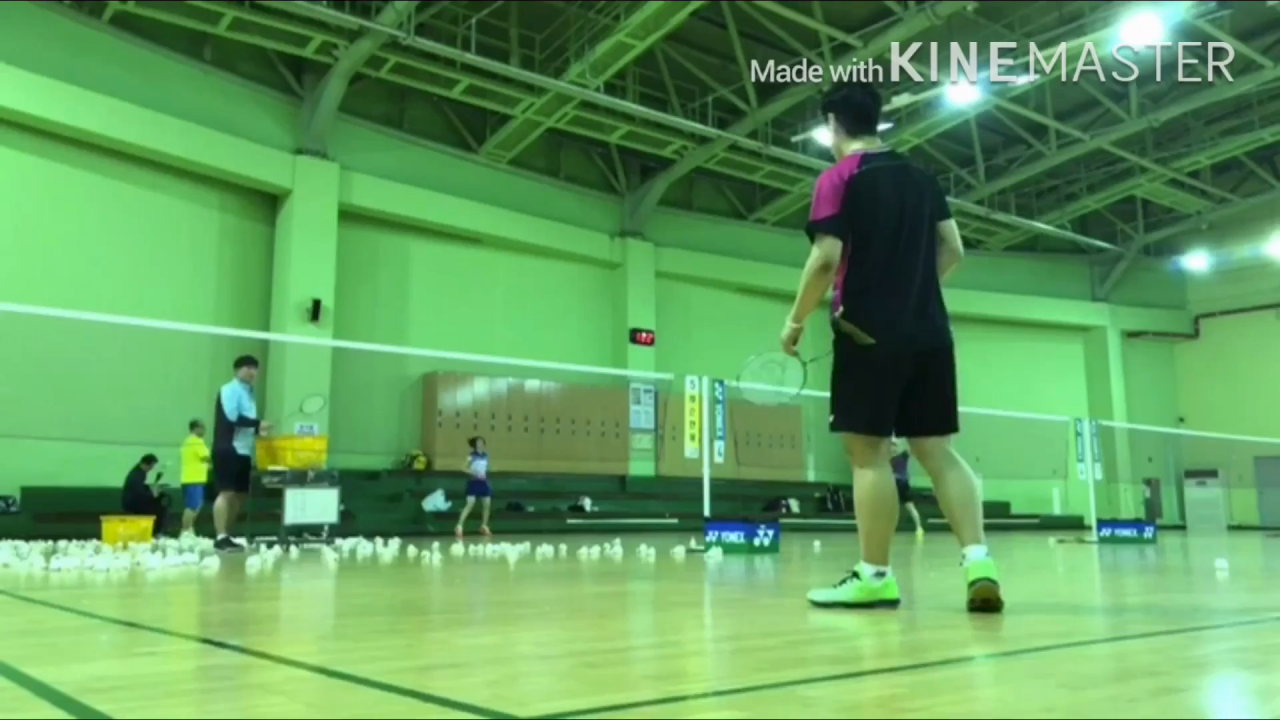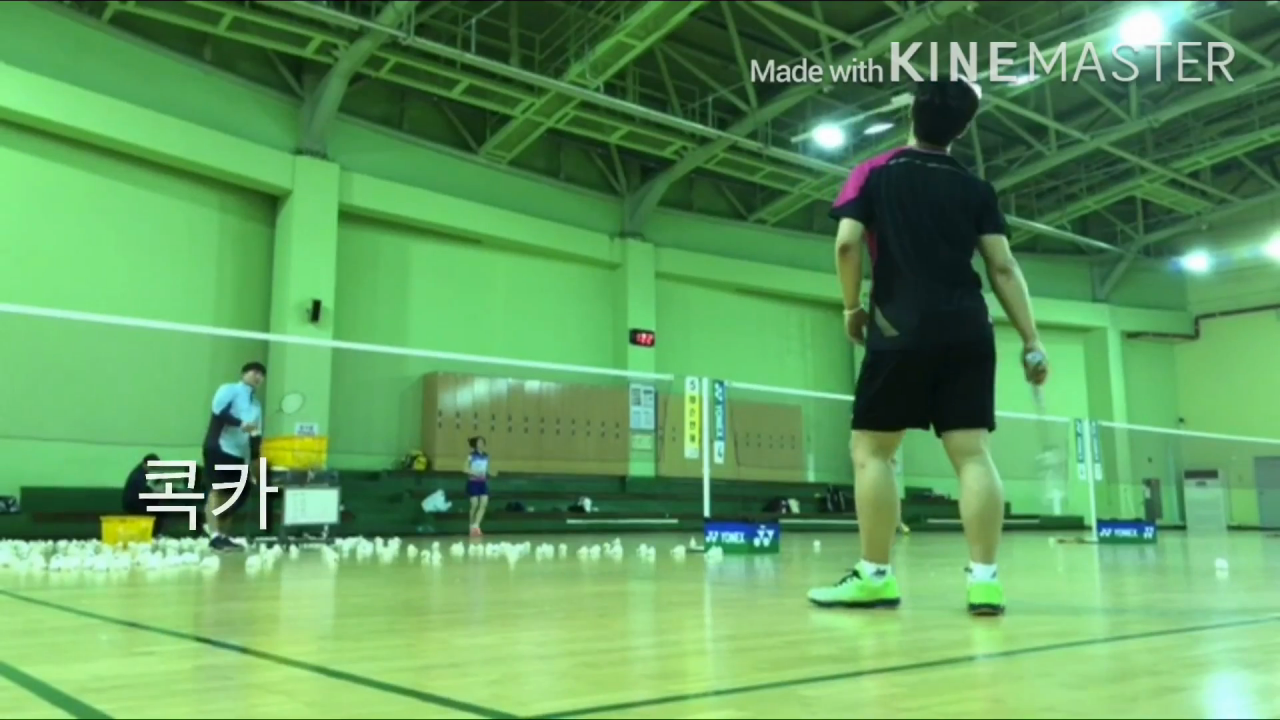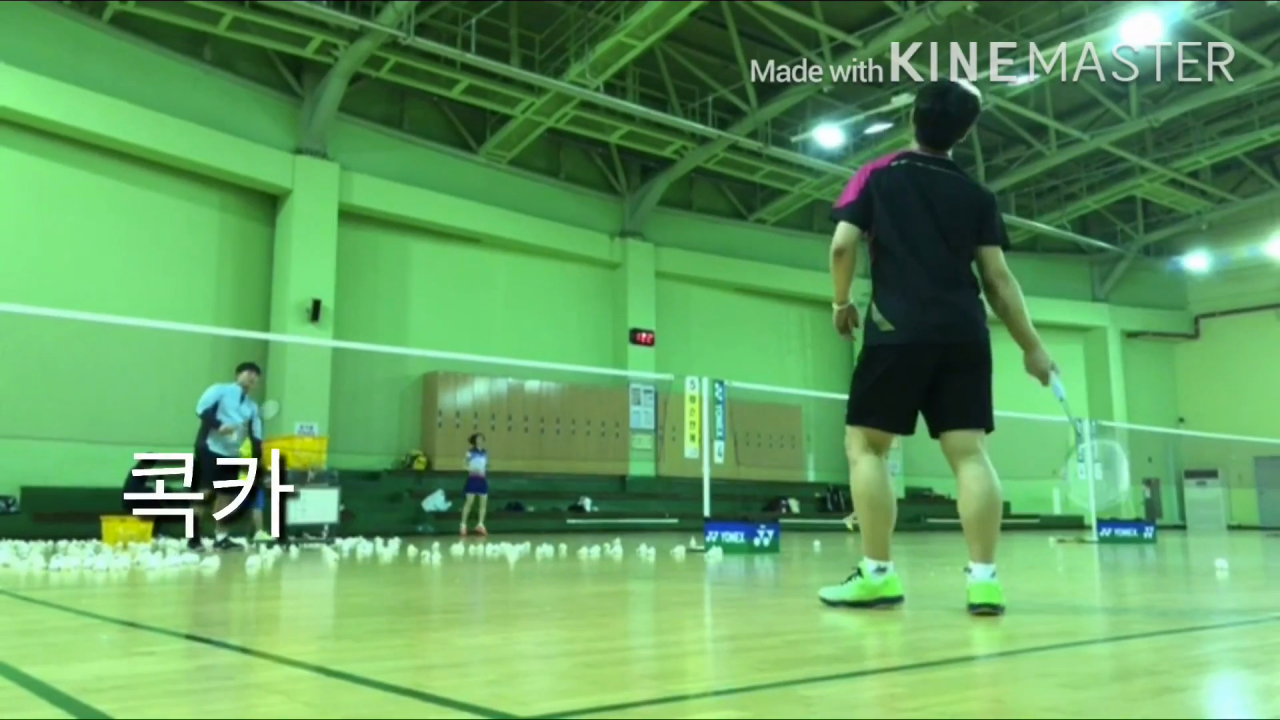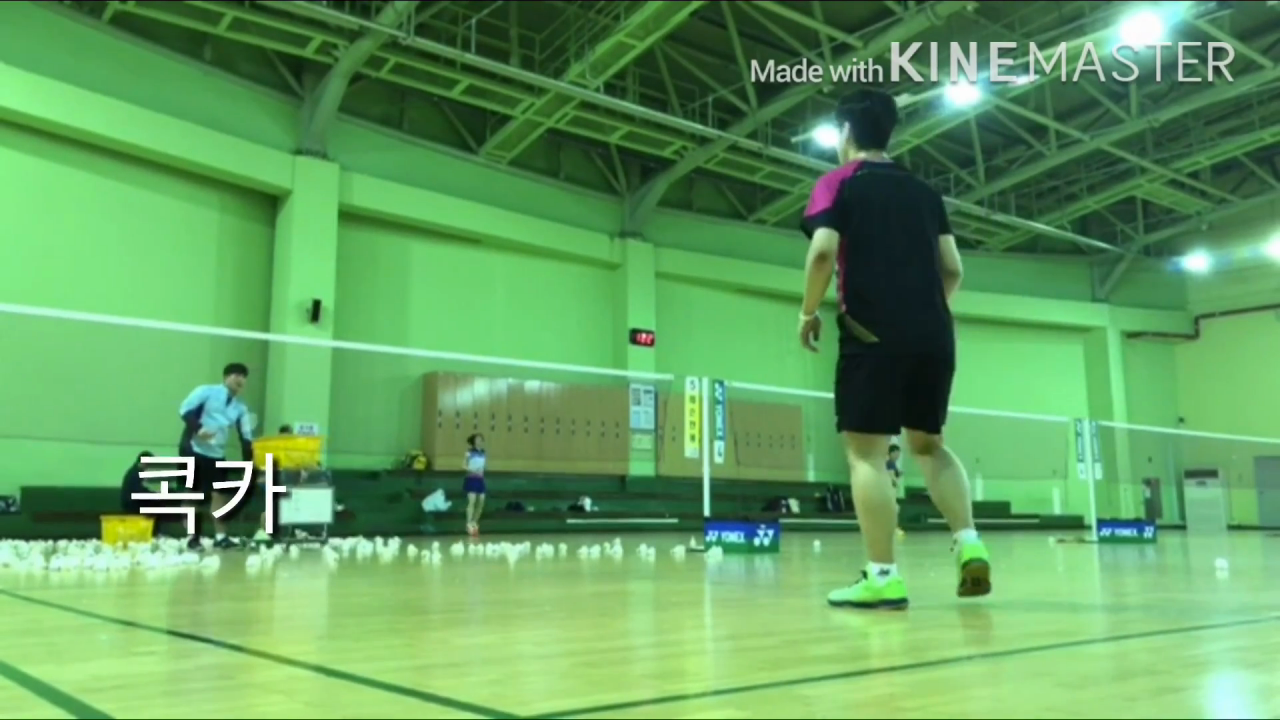
dt=0.4s
person 1, frame 1
left shoulder: (838, 179)
right shoulder: (921, 179)
left elbow: (825, 260)
right elbow: (952, 250)
left wrist: (795, 319)
left hip: (870, 336)
right hip: (929, 334)
left knee: (868, 455)
right knee: (939, 452)
left ankle: (874, 577)
right ankle: (978, 562)
person 1, frame 2
left shoulder: (875, 174)
right shoulder: (977, 189)
left elbow: (847, 243)
right elbow: (1003, 268)
left wrist: (852, 306)
right wrist: (1031, 342)
left hip: (899, 333)
right hip: (966, 334)
left knee: (871, 450)
right knee: (971, 452)
left ankle: (875, 575)
right ankle: (984, 578)
person 1, frame 3
left shoulder: (875, 177)
right shoulder: (977, 197)
left elbow: (842, 247)
right elbow: (998, 279)
left wrist: (840, 301)
right wrist: (1033, 347)
left hip: (897, 330)
right hip: (964, 334)
left knee: (865, 446)
right knee: (969, 452)
left ankle: (876, 573)
right ankle: (984, 577)
person 1, frame 4
left shoulder: (837, 183)
right shoulder: (925, 191)
left elbow: (823, 252)
right elbow: (952, 268)
left wrist: (809, 312)
left hip: (872, 335)
right hip: (934, 336)
left knee: (865, 452)
right knee: (928, 444)
left ankle: (882, 578)
right ankle: (969, 545)
person 2, frame 1
left shoulder: (249, 395)
right shoulder: (229, 390)
right elbow: (232, 417)
left wrist: (258, 428)
right wrist: (258, 424)
left hip: (243, 451)
right hip: (227, 449)
left knee: (238, 494)
right knee: (225, 492)
left ankle: (225, 536)
right ankle: (220, 538)
person 2, frame 2
left shoulder: (256, 404)
right shoulder: (229, 390)
left elbow: (256, 434)
right elbow: (218, 410)
left wrist: (255, 458)
right wrist: (240, 423)
left hip: (238, 454)
right hip: (218, 448)
left knee: (230, 495)
right knee: (216, 492)
left ankle: (222, 535)
right ankle: (214, 536)
person 2, frame 3
left shoulder: (251, 406)
right shoulder: (220, 390)
left elbow: (256, 436)
right elbow: (201, 409)
left wrist: (258, 462)
right wrist: (218, 425)
left hip: (231, 454)
right hip: (209, 448)
left knee: (225, 494)
right knee: (203, 492)
left ankle: (221, 537)
right ankle: (194, 536)
person 2, frame 4
left shoulder: (240, 407)
right shoulder: (206, 391)
left elbow: (246, 437)
right elbow: (185, 410)
right wrist: (198, 429)
left hip: (217, 455)
right hip: (193, 450)
left knee: (220, 494)
left ankle: (221, 537)
right ankle: (193, 537)
